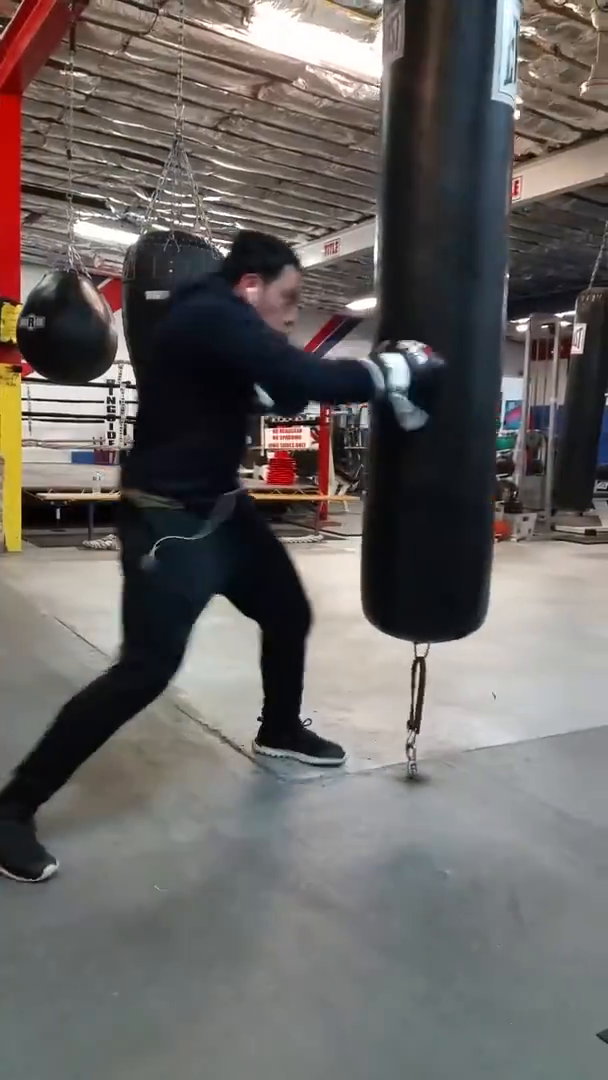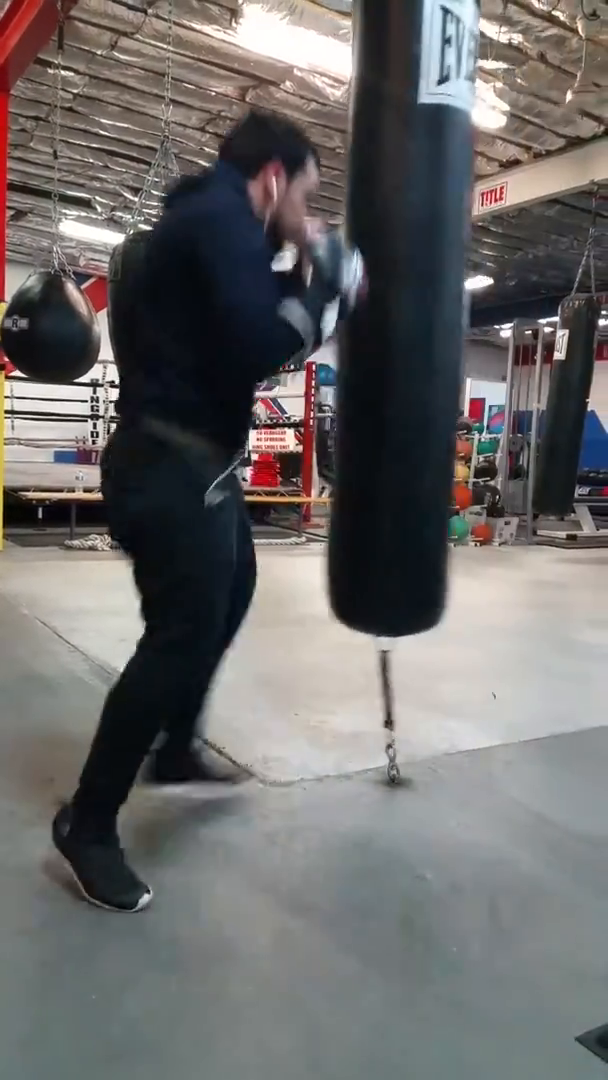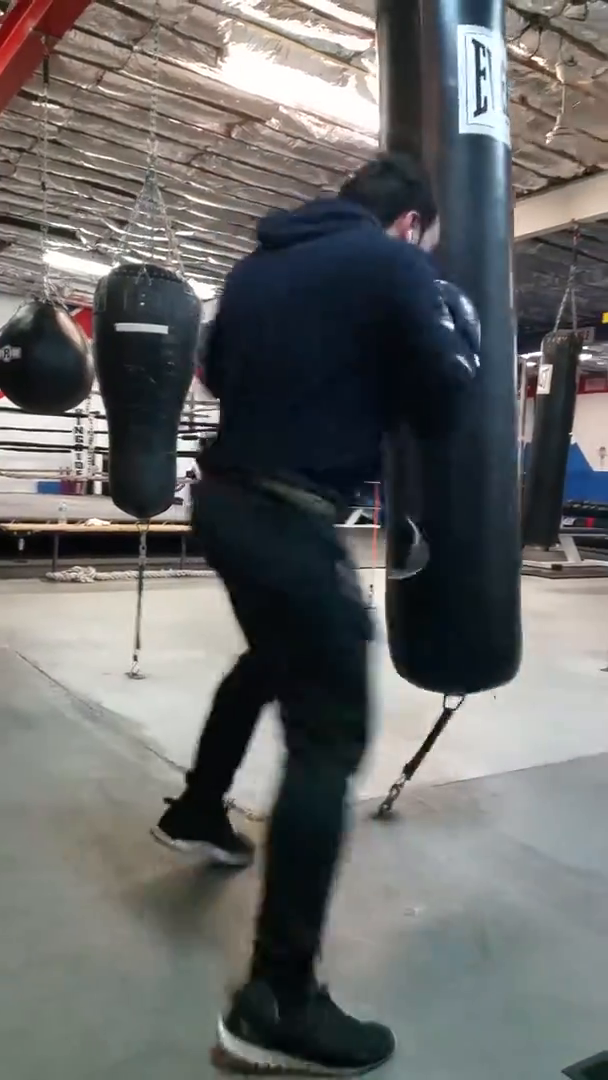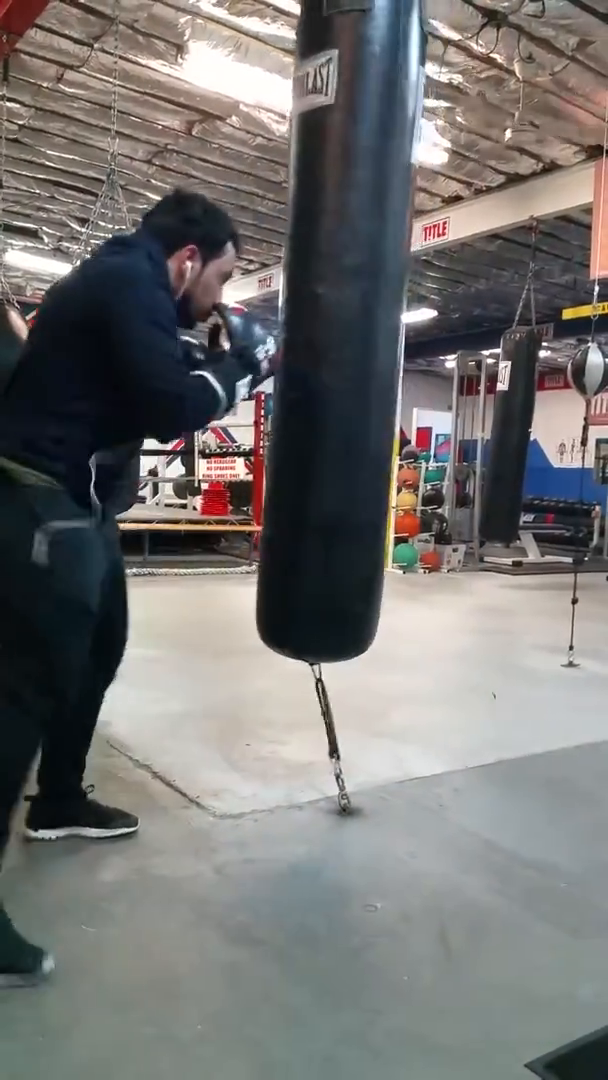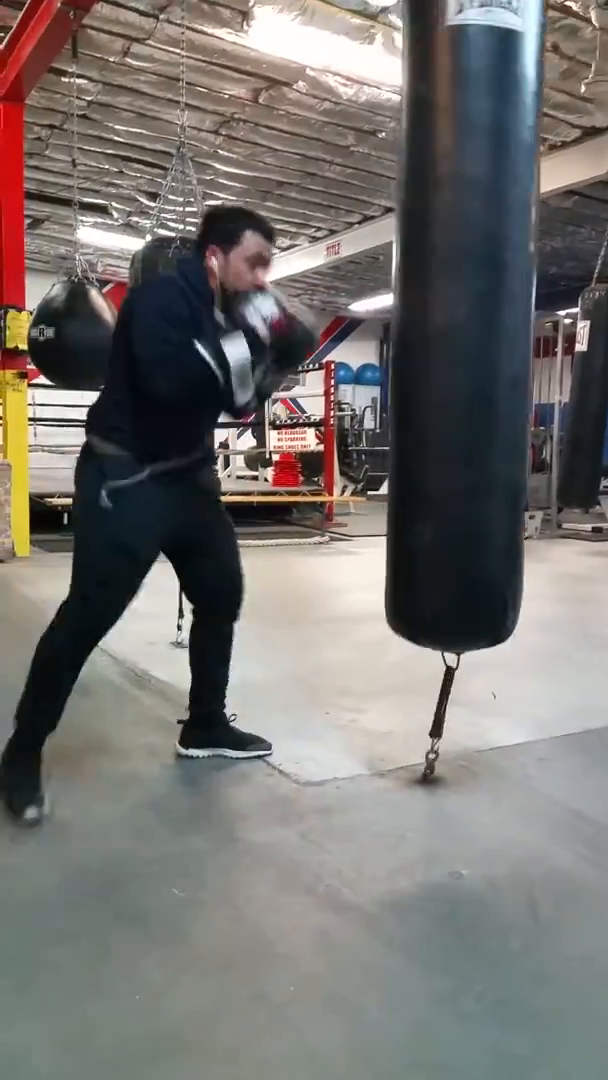
dt=1s
person 1, frame 1
left shoulder: (232, 328)
right shoulder: (210, 318)
left elbow: (291, 390)
right elbow: (301, 379)
left wrist: (374, 375)
right wrist: (395, 370)
left hip: (219, 510)
right hip: (165, 520)
left knee: (288, 612)
right knee: (145, 669)
left ankle: (281, 730)
person 1, frame 2
left shoulder: (207, 218)
right shoulder: (224, 222)
right elbow: (256, 348)
left wrist: (304, 290)
right wrist: (319, 289)
left hip: (194, 461)
right hip: (173, 466)
left knee: (225, 599)
right knee: (184, 636)
left ankle: (173, 749)
right ankle: (86, 824)
person 1, frame 3
left shoulder: (257, 266)
right shoulder: (393, 267)
right elbow: (439, 404)
right wrist: (456, 333)
left hip: (224, 501)
right hip: (288, 521)
left knee: (271, 662)
right knee: (328, 737)
left ankle: (197, 811)
right ankle: (278, 999)
person 1, frame 4
left shoulder: (125, 282)
right shoulder: (128, 282)
left elbow: (151, 387)
right elbow: (170, 408)
left wrist: (219, 360)
right wrist: (239, 363)
left hip: (75, 504)
left knee: (97, 649)
person 1, frame 5
left shoulder: (229, 314)
right shoulder: (163, 295)
left elbow: (231, 403)
right elbow: (167, 380)
left wrist: (273, 357)
right wrist: (248, 338)
left hip: (187, 475)
right hip: (124, 473)
left knee: (221, 594)
right knee: (89, 611)
left ankle: (204, 726)
